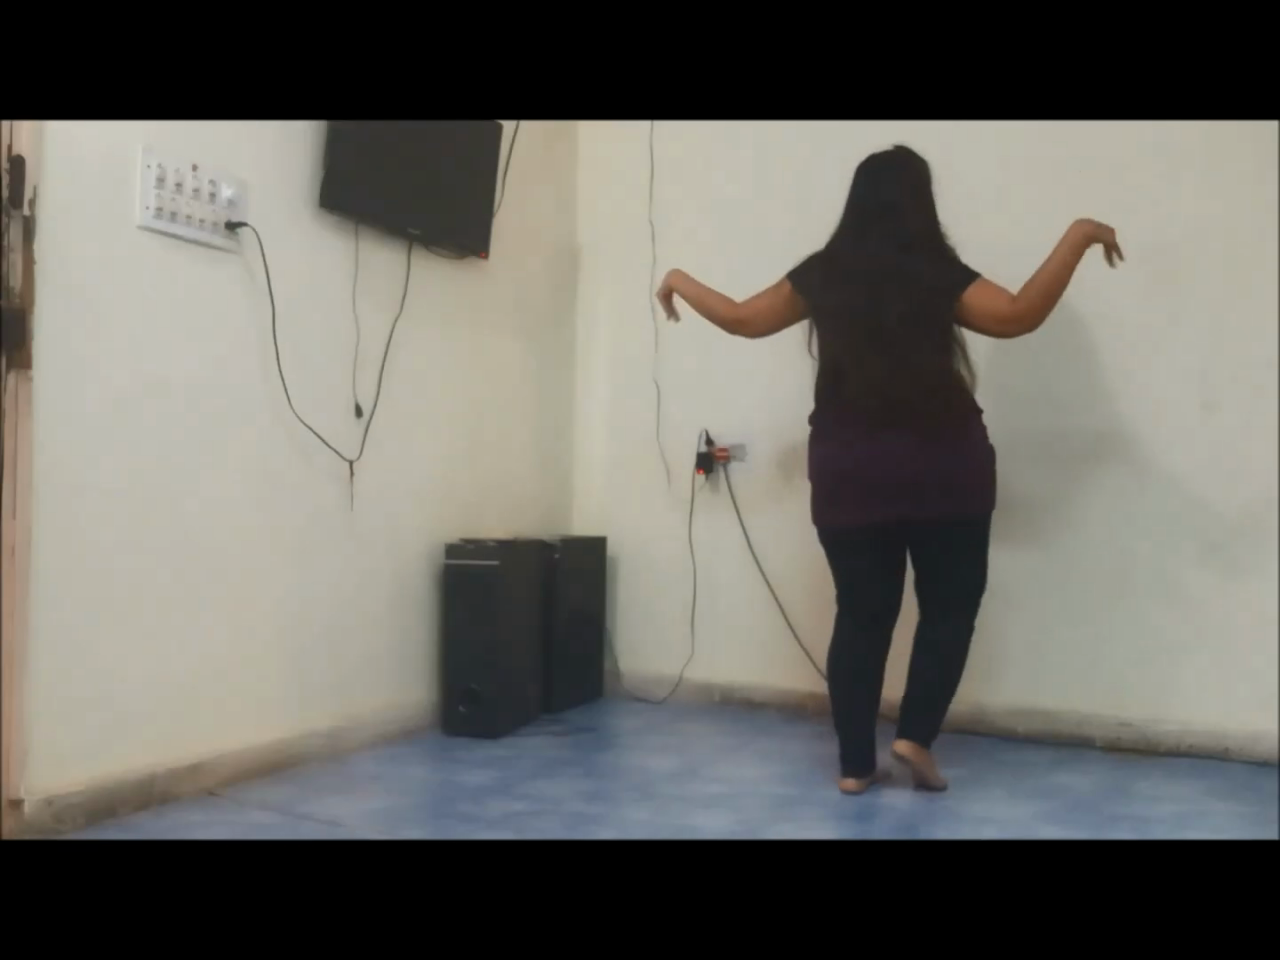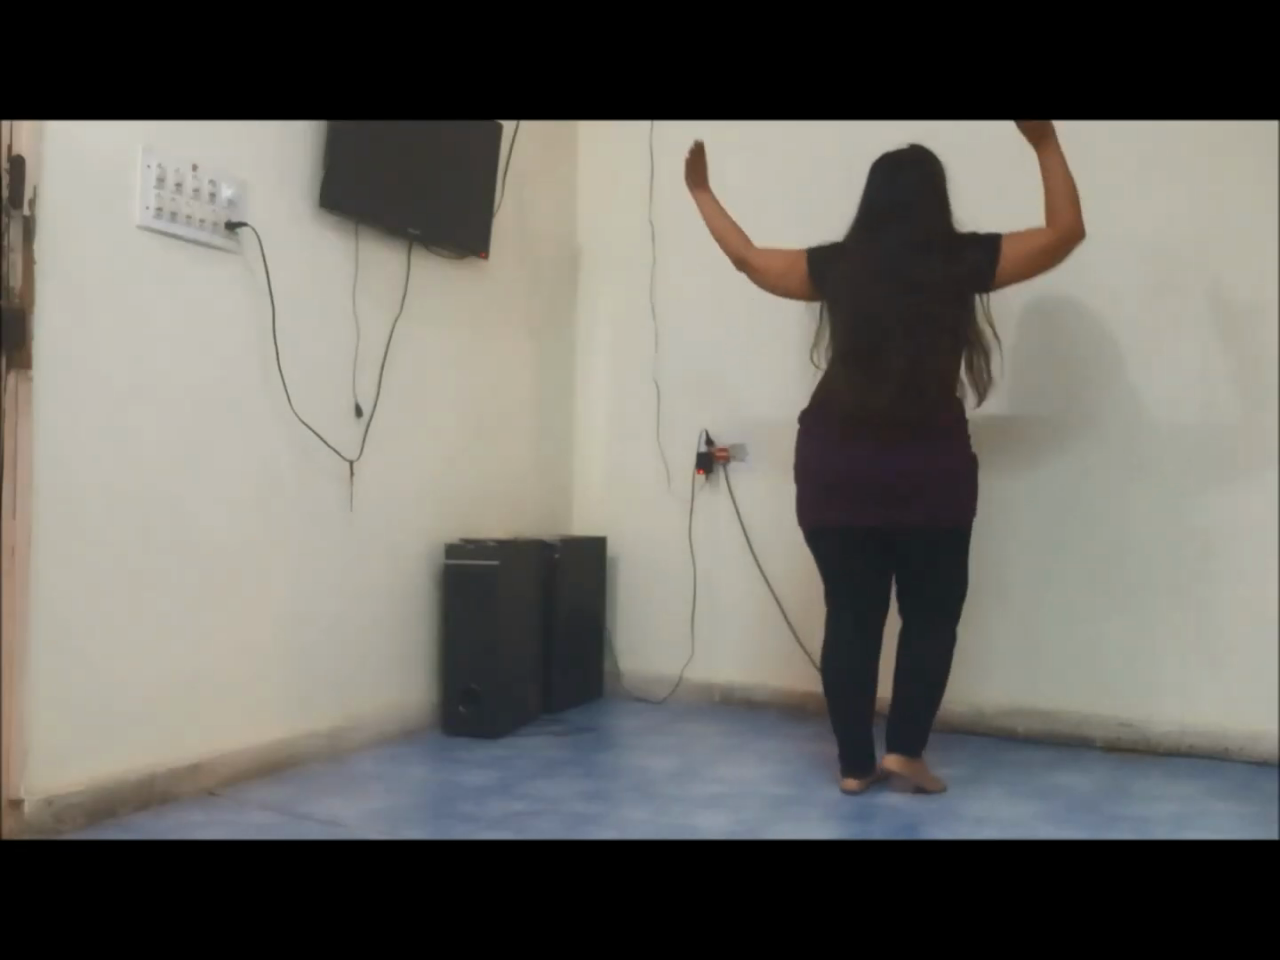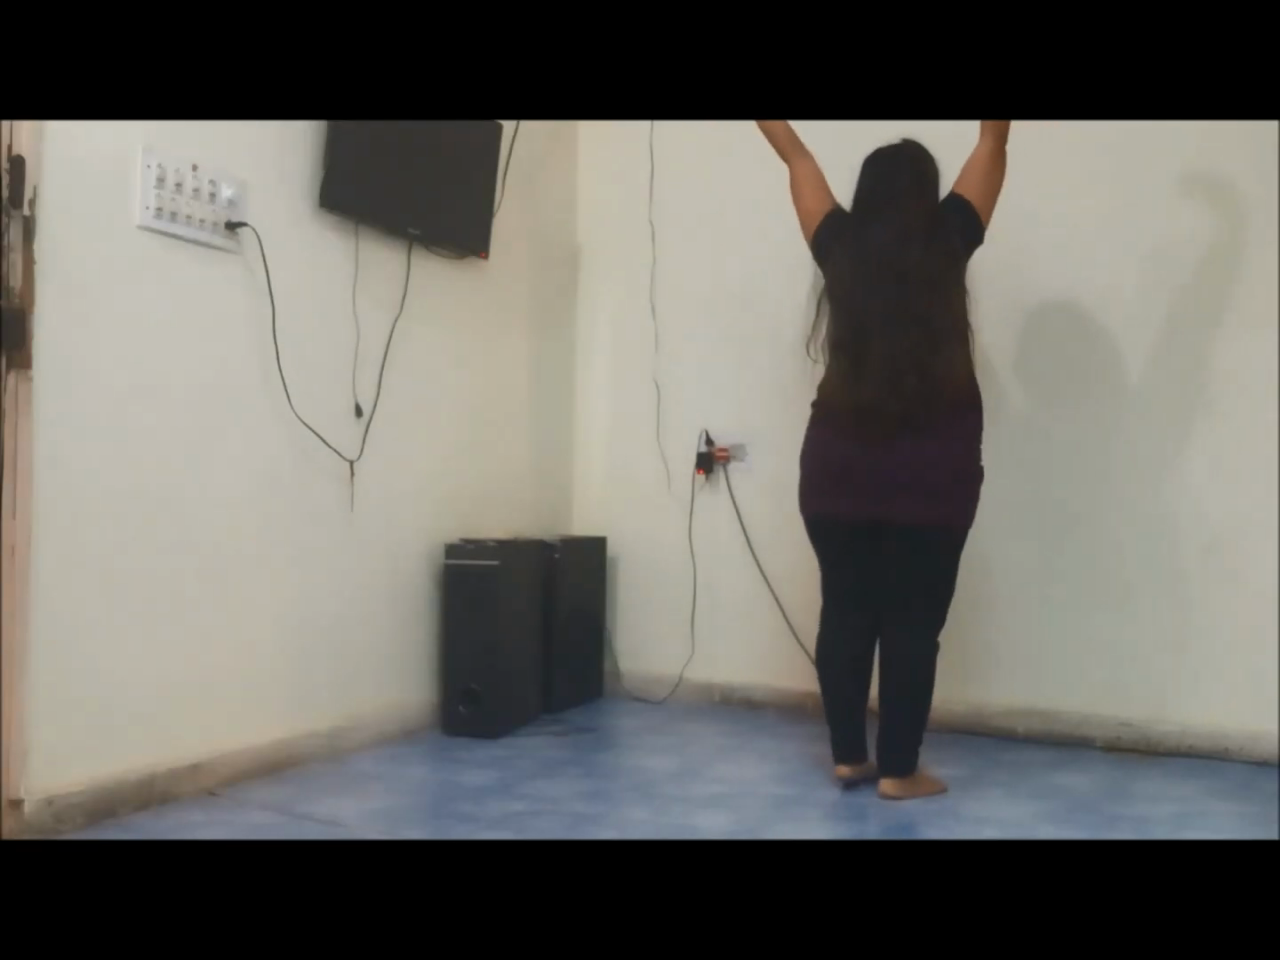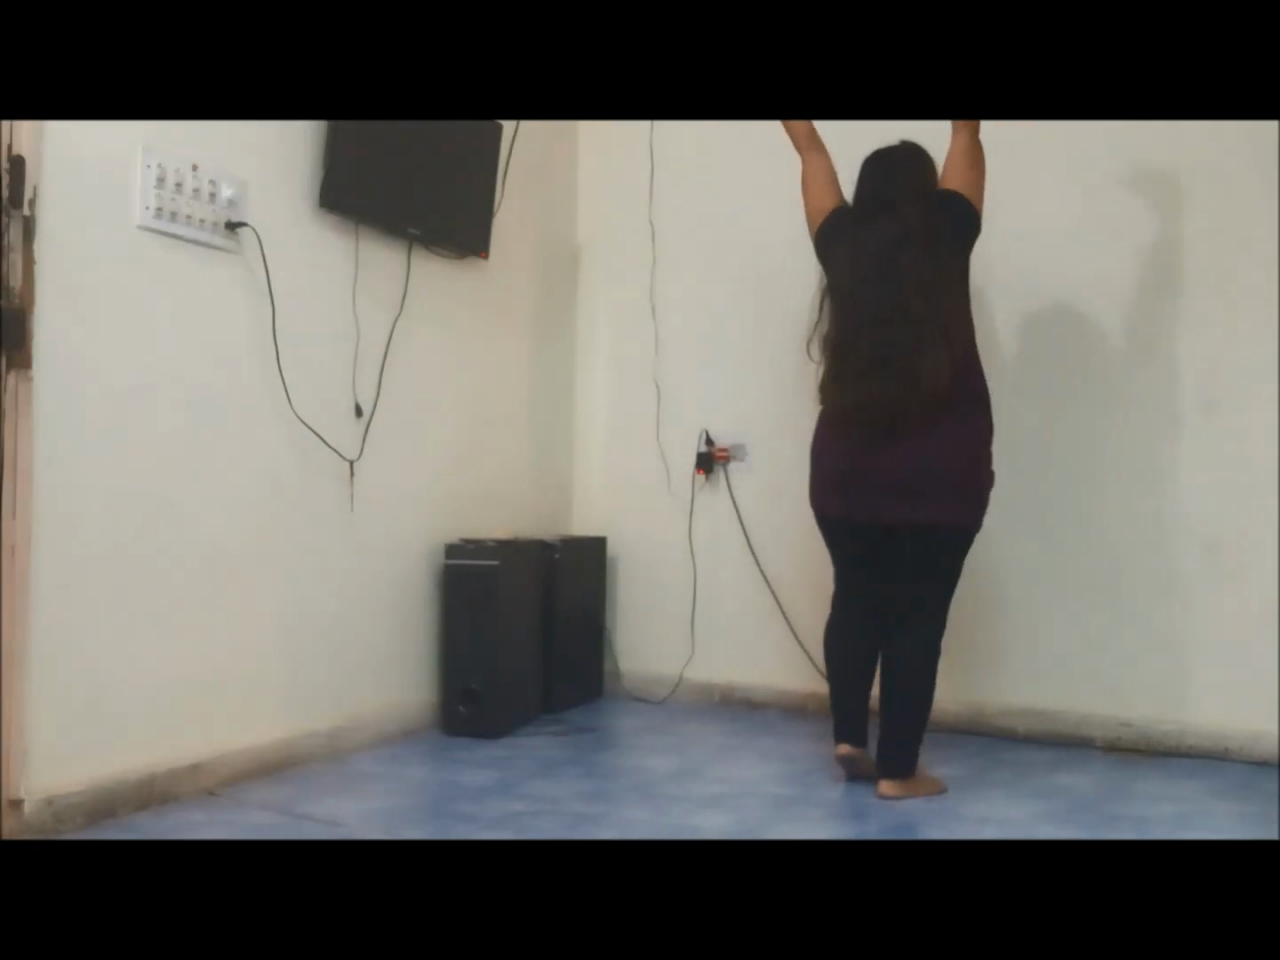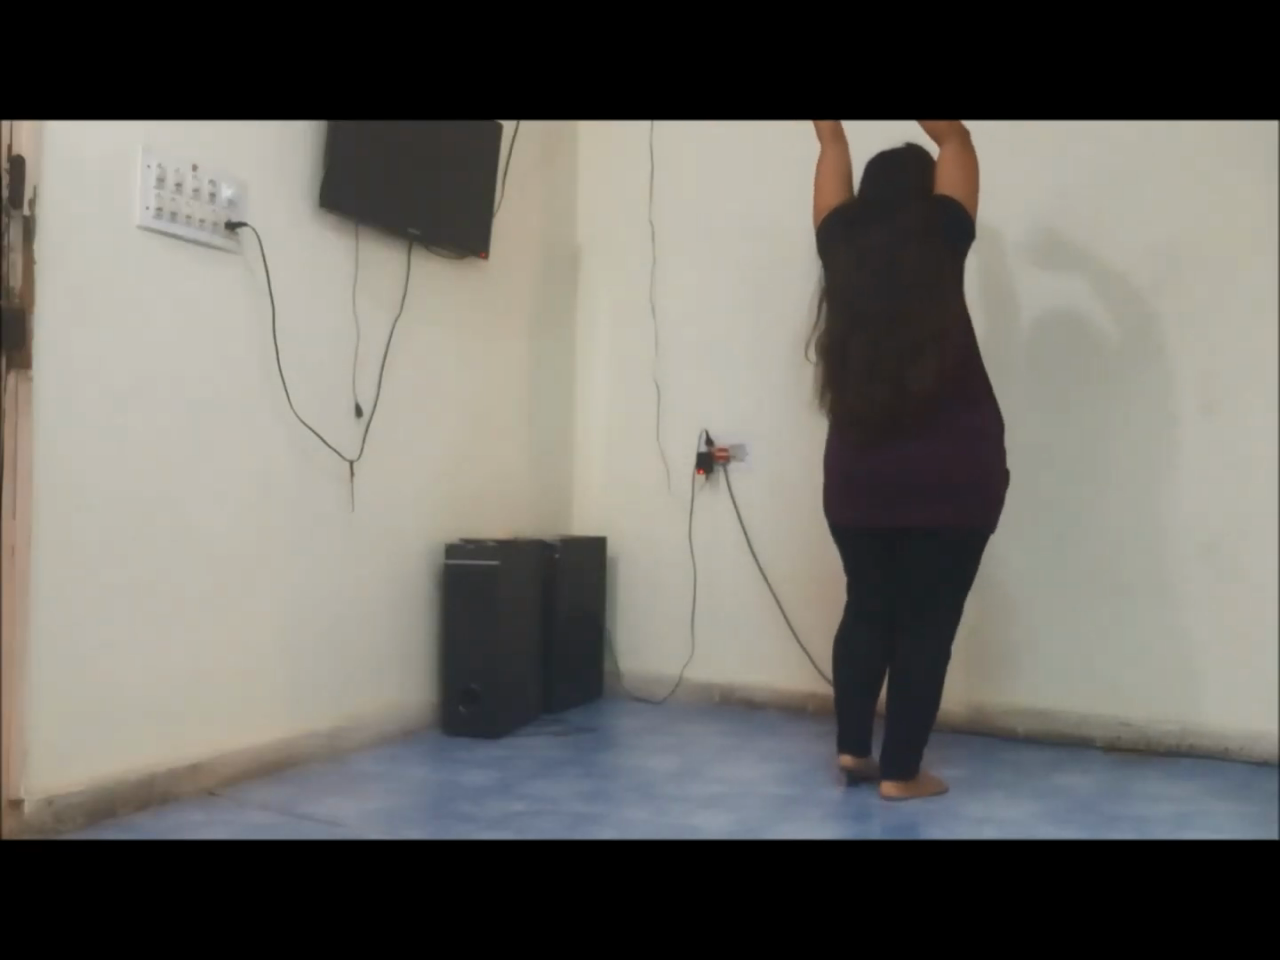
dt=1s
person 1, frame 1
left shoulder: (825, 275)
right shoulder: (936, 273)
left elbow: (743, 319)
right elbow: (1018, 316)
left wrist: (678, 283)
right wrist: (1075, 242)
left hip: (848, 471)
right hip: (943, 467)
left knee: (861, 615)
right knee: (950, 607)
left ankle: (855, 764)
right ankle: (915, 736)
person 1, frame 2
left shoulder: (840, 267)
right shoulder: (959, 264)
left elbow: (748, 259)
right elbow: (1064, 232)
left wrist: (701, 191)
right wrist: (1045, 145)
left hip: (835, 468)
right hip: (929, 471)
left knee: (851, 617)
right knee: (932, 615)
left ankle: (854, 764)
right ankle: (905, 750)
person 1, frame 3
left shoulder: (839, 246)
right shoulder: (947, 242)
left elbow: (794, 155)
right elbow: (992, 141)
left wrist: (775, 131)
left hip: (837, 462)
right hip: (930, 470)
left knee: (845, 610)
right knee: (913, 621)
left ankle: (848, 754)
right ankle: (898, 768)
person 1, frame 4
left shoulder: (842, 244)
right shoulder: (945, 238)
left elbow: (812, 151)
right elbow: (966, 137)
left hip: (846, 459)
right hip: (939, 467)
left knee: (856, 602)
right knee: (915, 618)
left ankle: (849, 739)
right ankle: (898, 769)
person 1, frame 5
left shoulder: (842, 246)
right shoulder: (941, 242)
left elbow: (831, 146)
right elbow: (956, 140)
right wrist: (935, 133)
left hip: (857, 466)
right hip: (949, 469)
left knee: (867, 609)
right knee: (927, 622)
left ankle: (852, 747)
right ankle: (900, 770)
